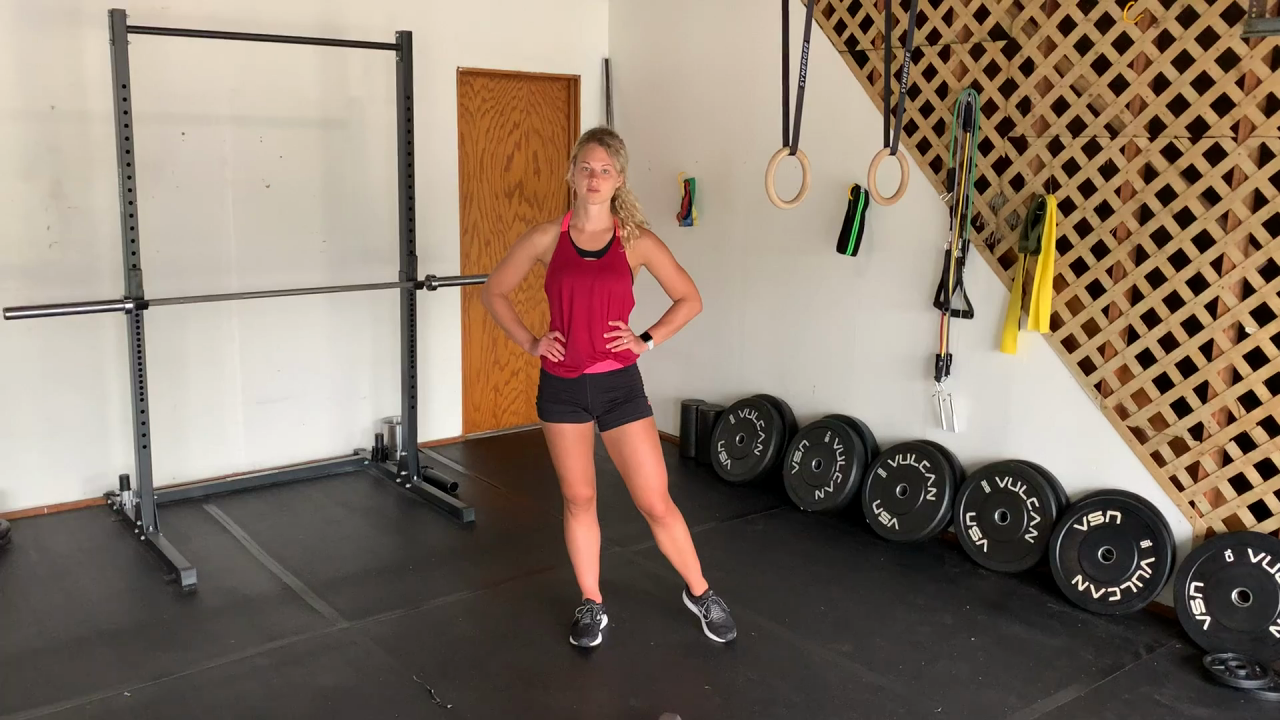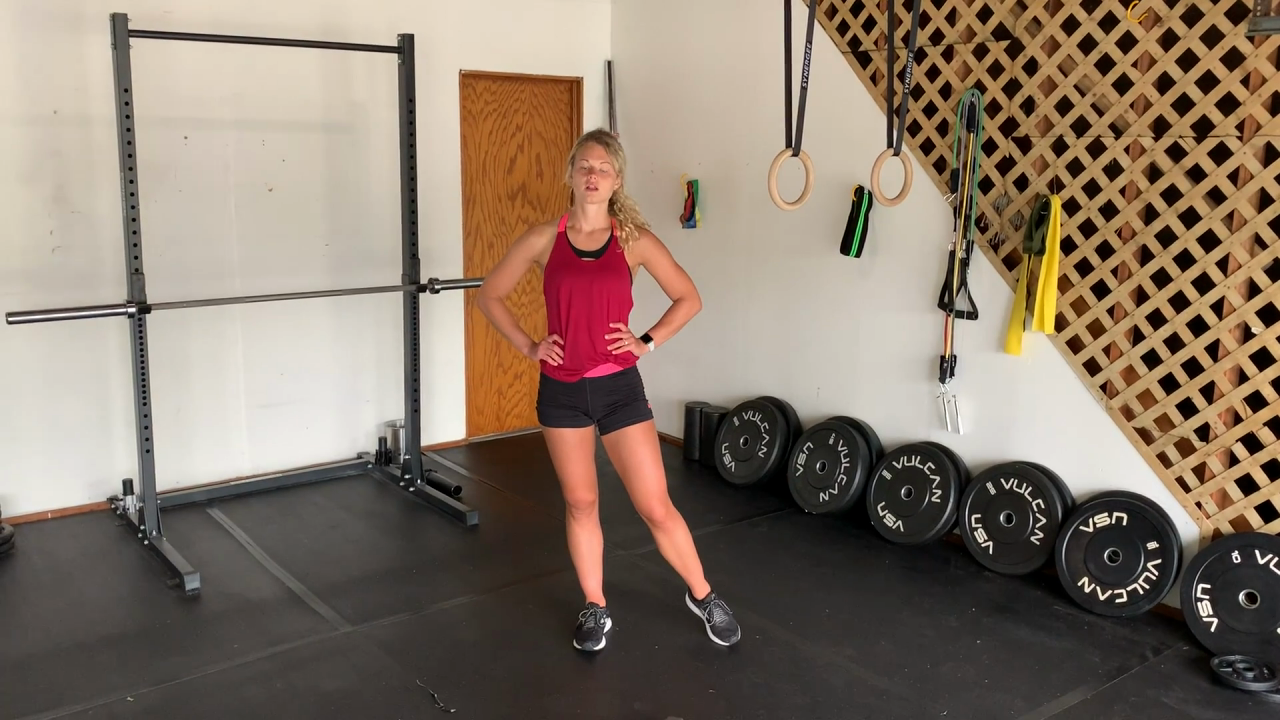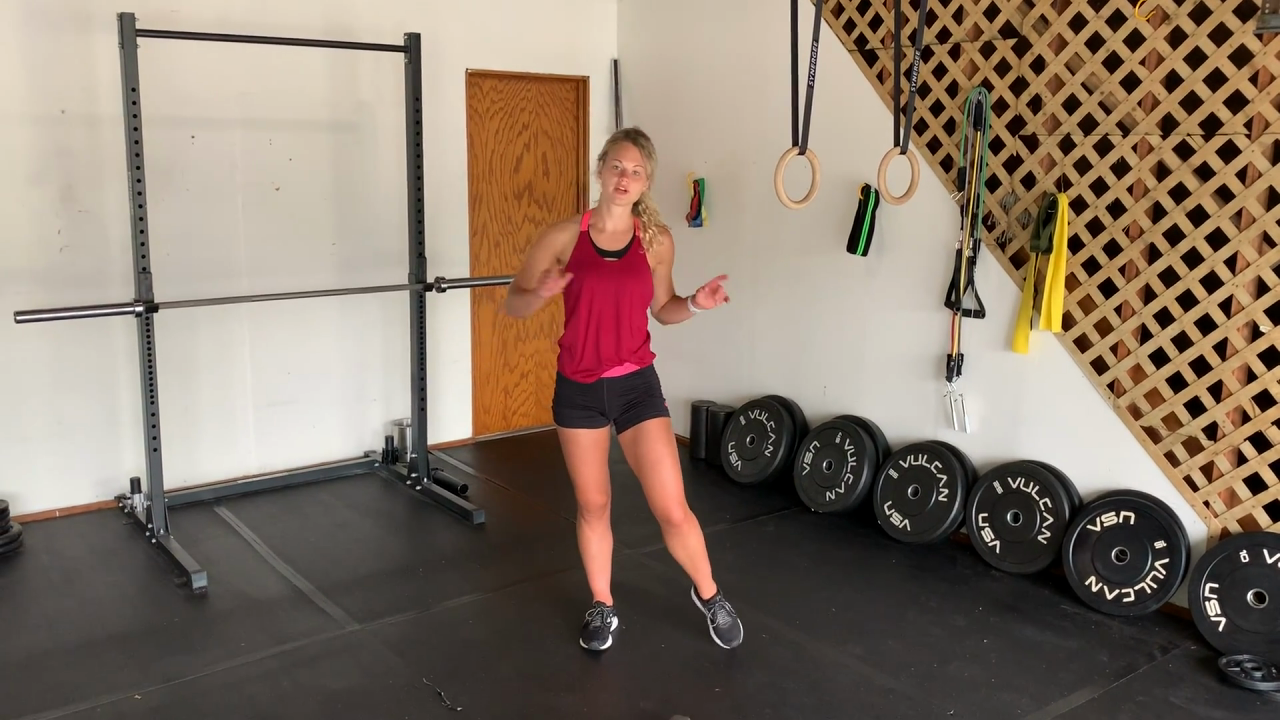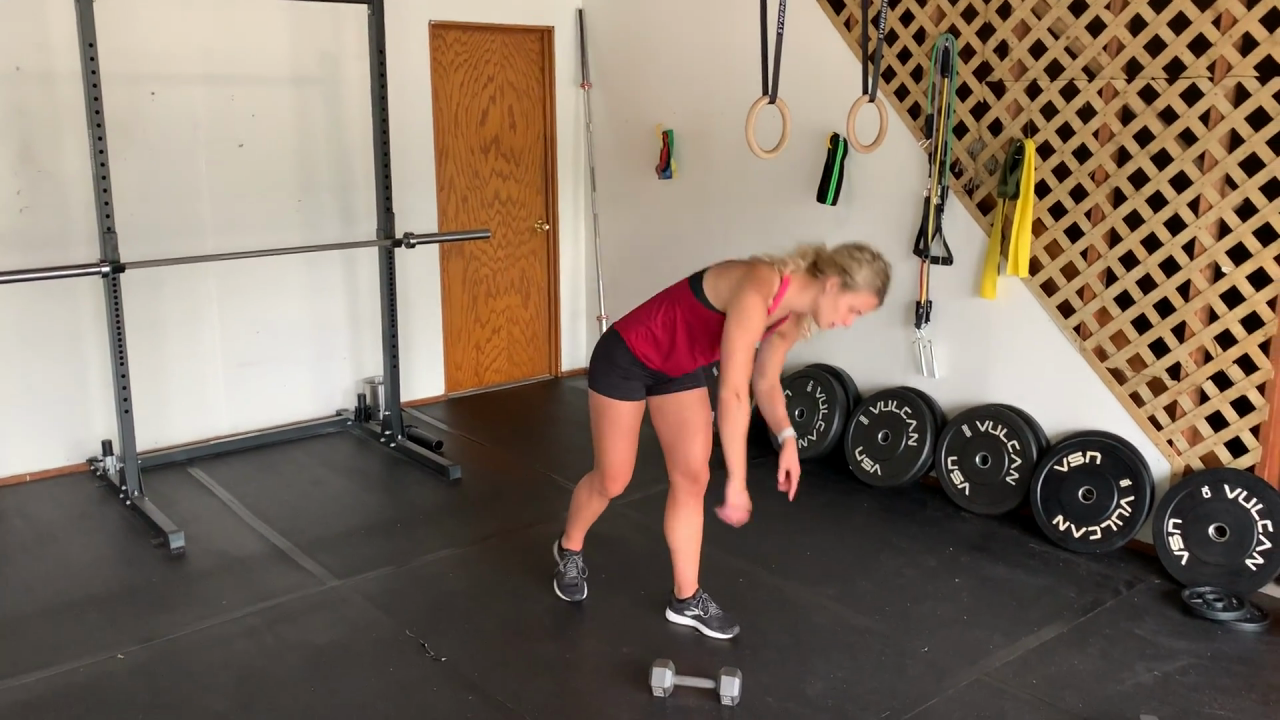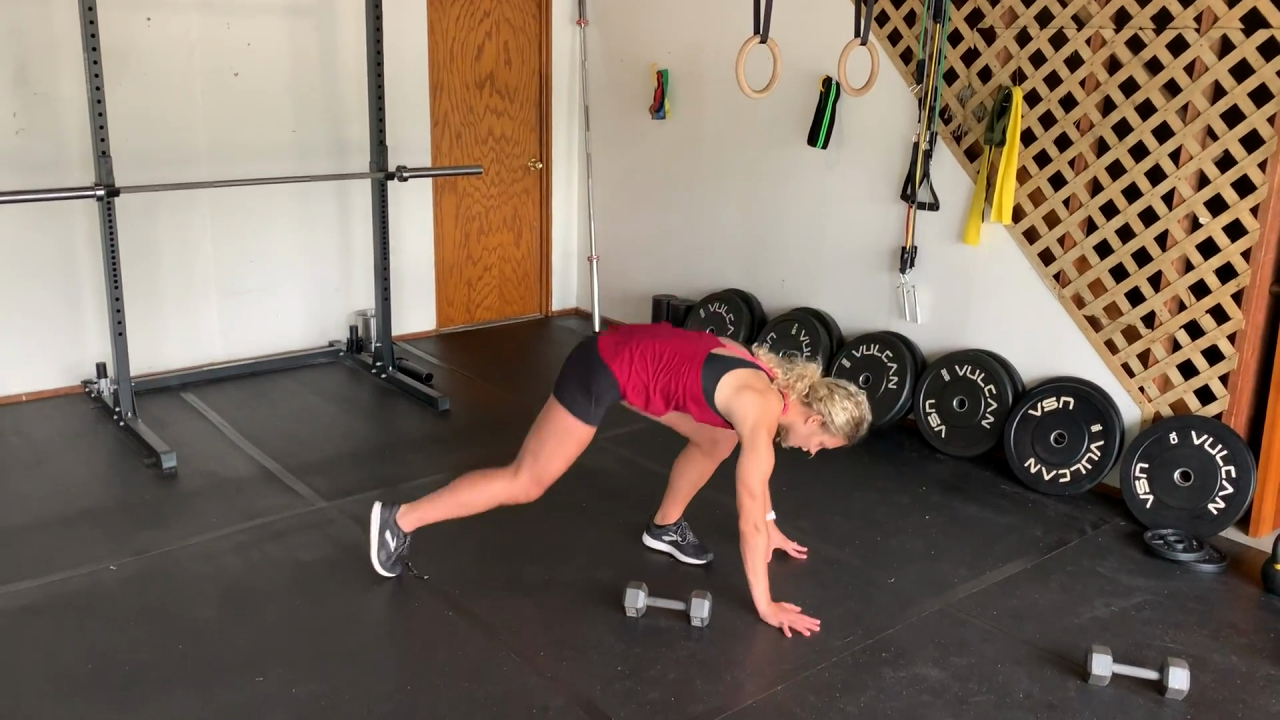
dt=1s
person 1, frame 1
left shoulder: (636, 240)
right shoulder: (546, 237)
left elbow: (689, 298)
right elbow: (494, 291)
left wrist: (648, 340)
right wrist: (528, 341)
left hip: (619, 385)
right hip: (562, 386)
left knee: (656, 502)
right knee: (578, 499)
left ankle: (700, 593)
right ankle: (591, 605)
person 1, frame 2
left shoulder: (634, 240)
right shoulder: (543, 238)
left elbow: (689, 298)
right elbow: (489, 295)
left wrist: (647, 342)
right wrist: (528, 345)
left hip: (619, 387)
right hip: (562, 389)
left knee: (656, 506)
right knee: (580, 504)
left ankle: (703, 596)
right ankle: (595, 608)
person 1, frame 3
left shoulder: (656, 239)
right shoulder: (564, 235)
right elbow: (514, 303)
left wrist: (695, 303)
right wrist: (540, 292)
left hip: (636, 385)
right hip: (578, 388)
left knee: (671, 508)
right knee: (592, 506)
left ankle: (709, 594)
right ankle: (602, 607)
person 1, frame 4
left shoulder: (794, 314)
right shoulder: (756, 291)
left elbow: (765, 381)
right elbow: (735, 395)
left wrist: (786, 438)
right wrist: (736, 482)
left hip: (680, 367)
right hip: (626, 356)
left knee: (691, 473)
right knee: (612, 479)
left ankle: (686, 598)
right ankle: (569, 550)
person 1, frame 5
left shoulder: (778, 386)
right shoulder: (763, 409)
left elbow: (754, 468)
right elbow: (749, 520)
left wrist: (769, 528)
right wrist: (765, 605)
left hip: (626, 356)
right hip: (603, 372)
left knee: (718, 441)
right knee: (524, 484)
left ankle: (664, 527)
right ankle: (400, 519)
